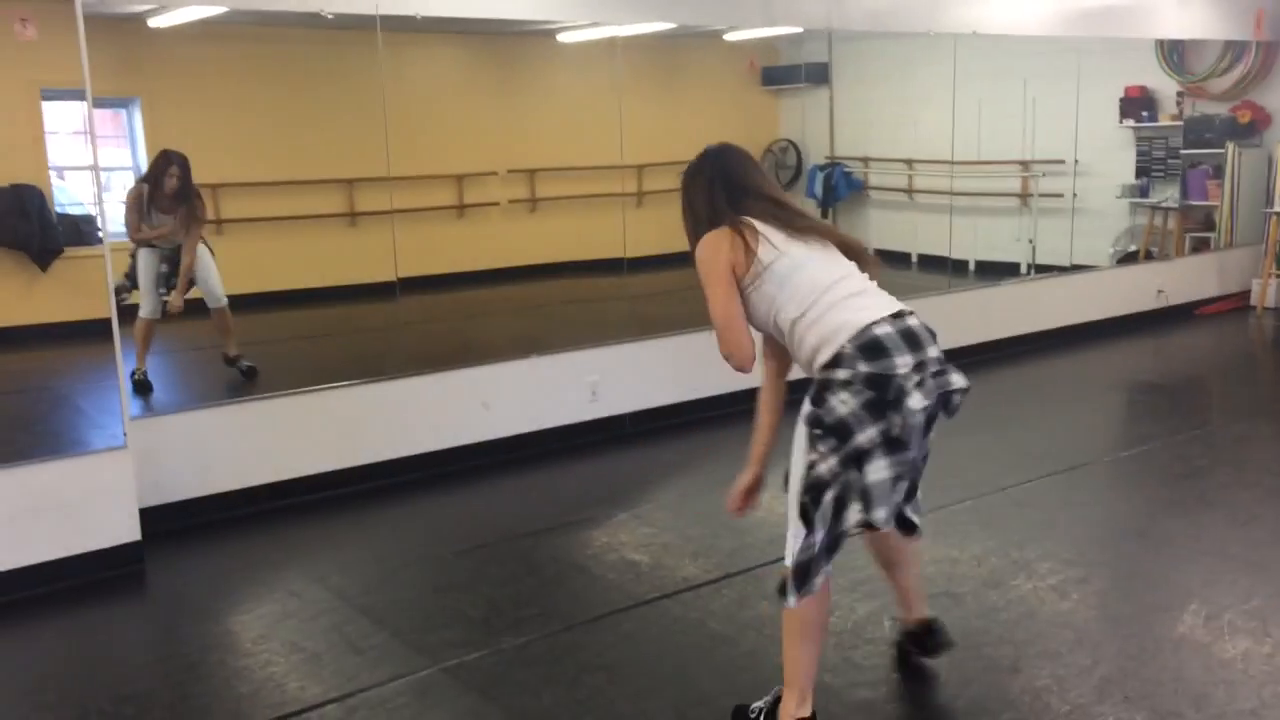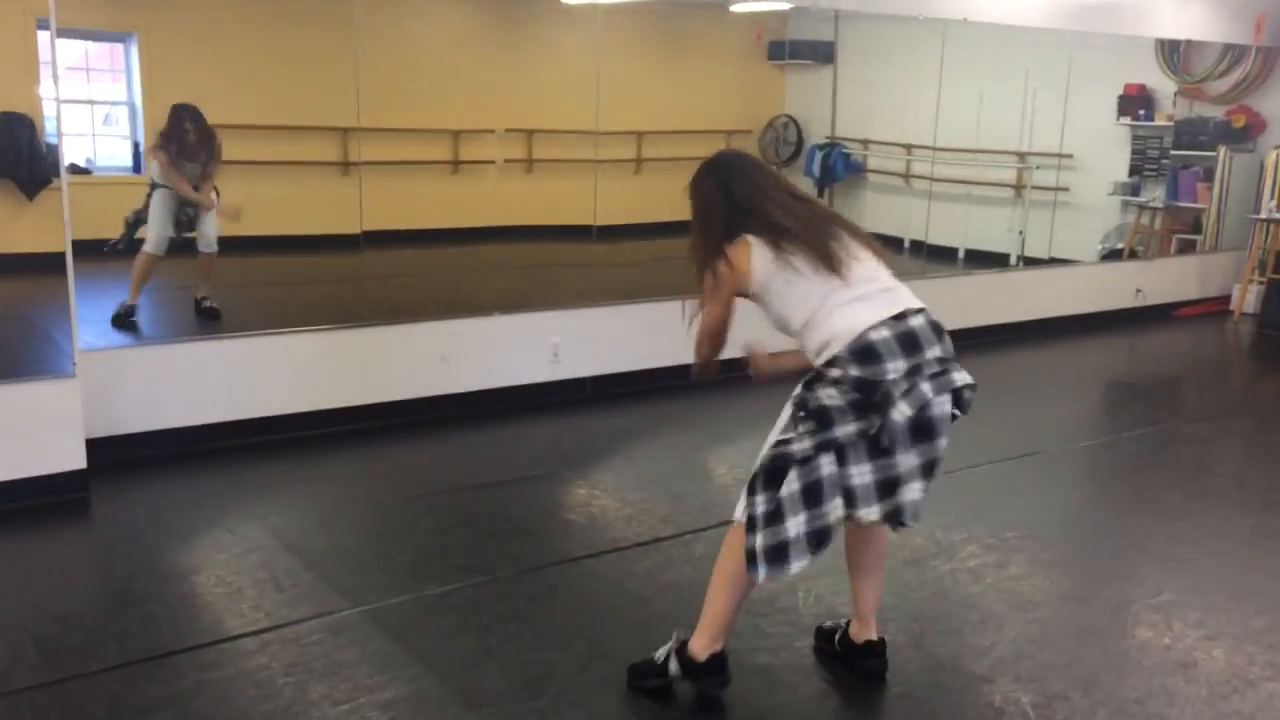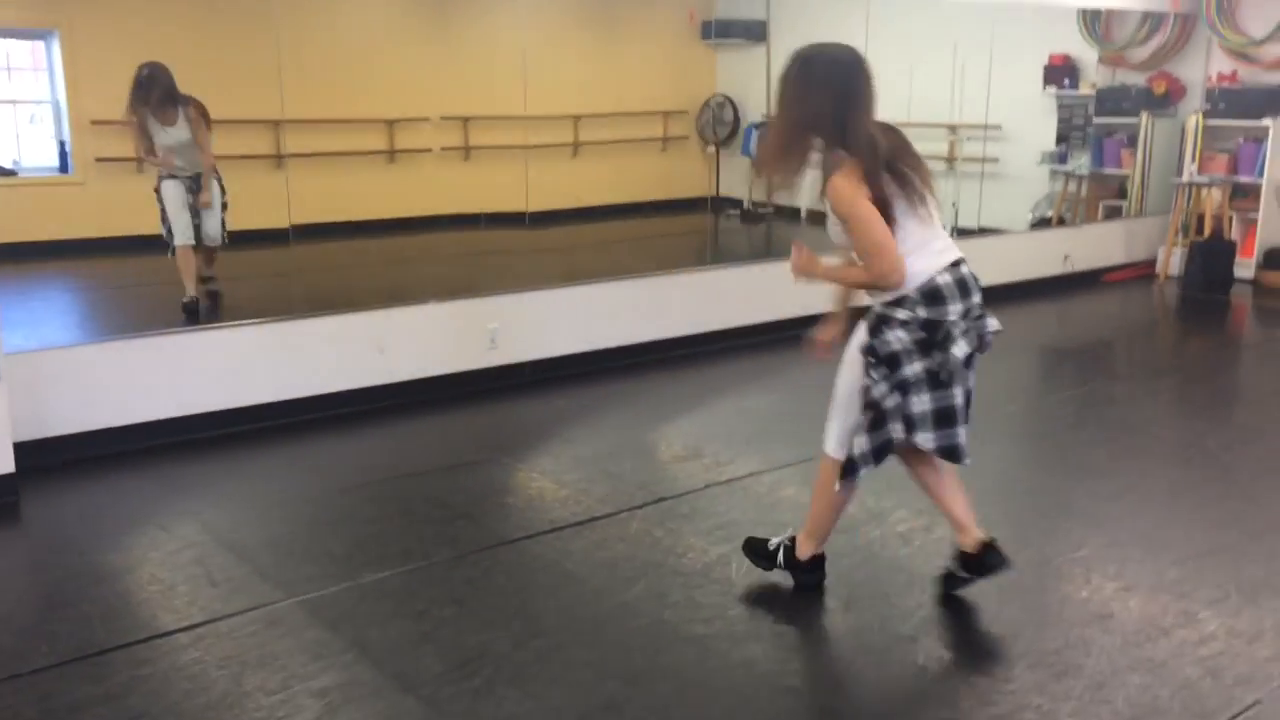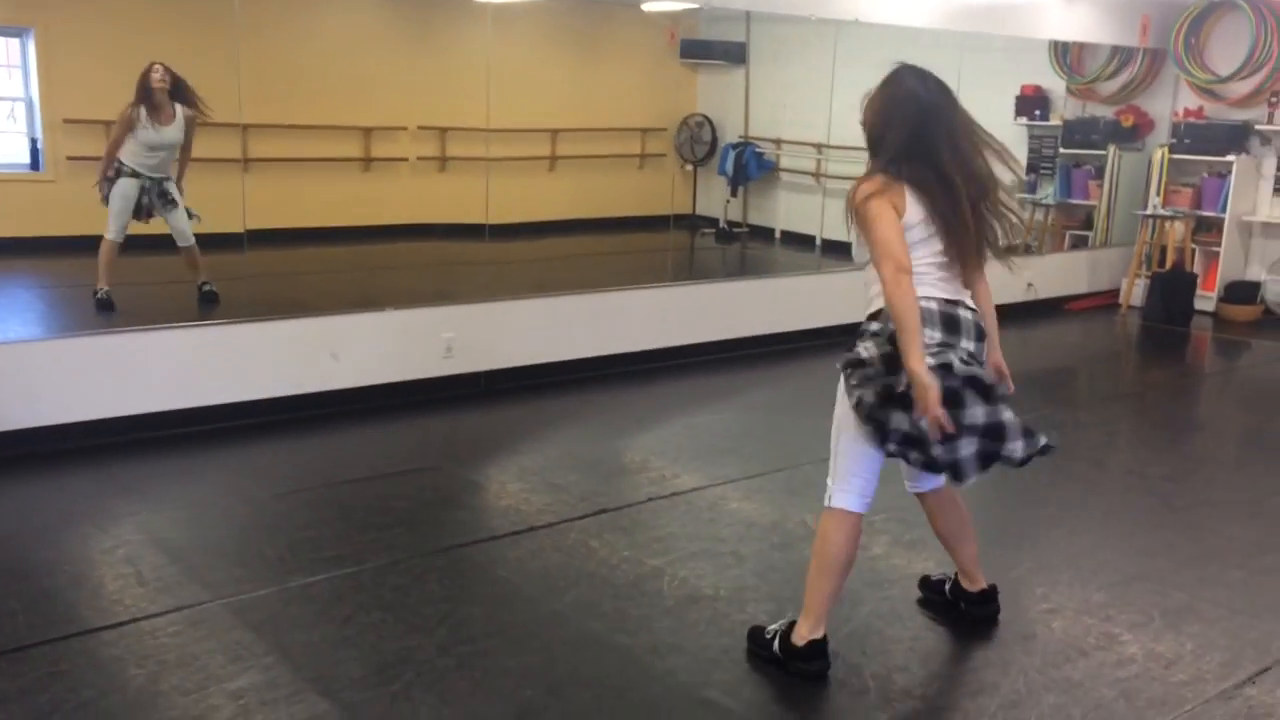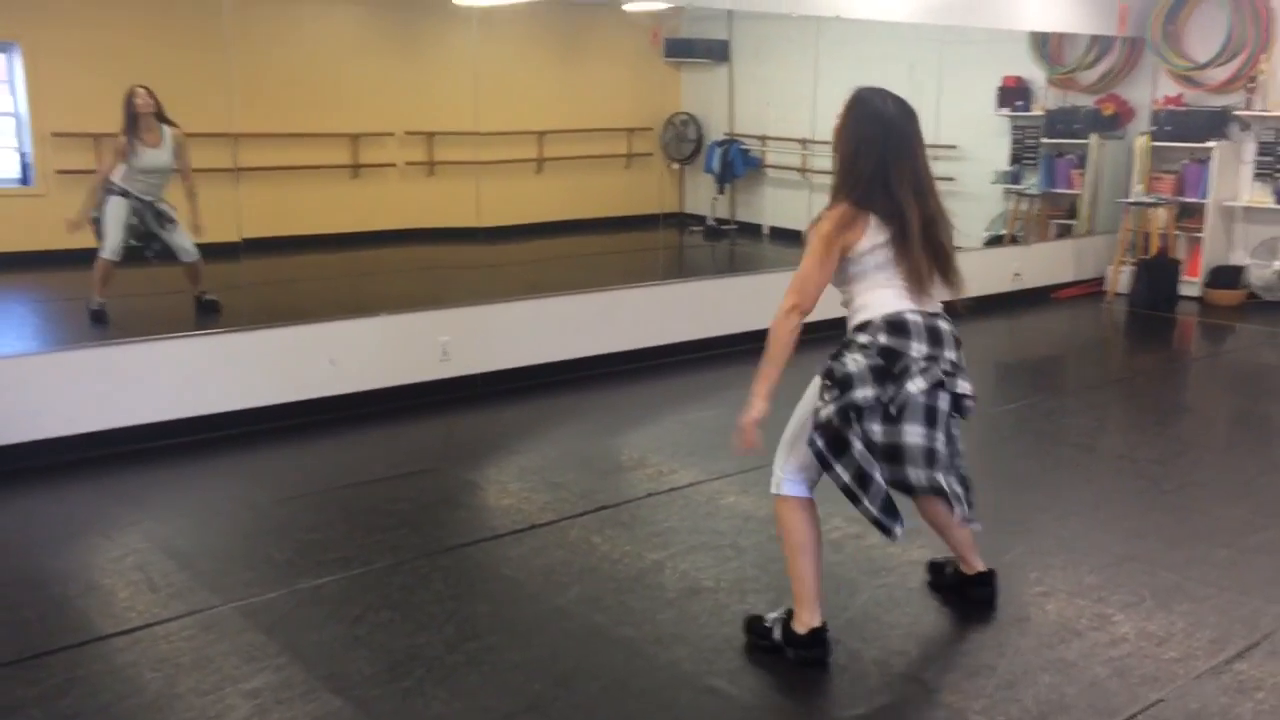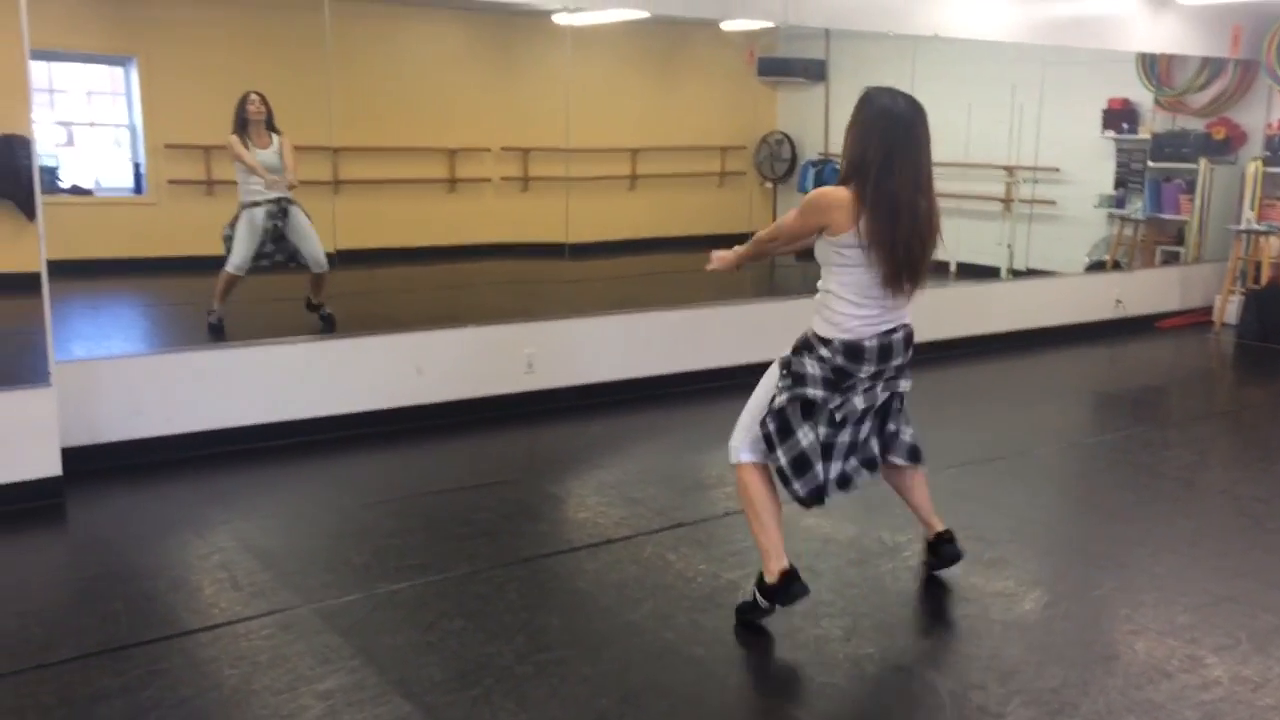
dt=0.7s
person 1, frame 1
left shoulder: (718, 244)
right shoulder: (795, 233)
left elbow: (740, 357)
right elbow: (776, 360)
left wrist: (733, 308)
right wrist: (754, 466)
left hip: (857, 373)
right hip: (912, 348)
left knee: (807, 539)
right knee: (877, 499)
right ankle: (918, 623)
person 1, frame 2
left shoulder: (734, 258)
right shoulder: (825, 226)
left elbow: (707, 352)
left wrist: (701, 366)
right wrist: (786, 362)
left hip: (861, 370)
right hip: (926, 348)
left knee: (764, 501)
right knee: (866, 495)
left ankle: (702, 652)
right ankle: (864, 637)
person 1, frame 3
left shoulder: (844, 179)
right shoulder: (882, 145)
left elbow: (888, 272)
left wrist: (818, 270)
right wrist: (840, 316)
left hip: (911, 313)
right hip: (955, 293)
left knee: (846, 443)
right knee: (907, 435)
left ankle: (804, 556)
right ankle: (974, 543)
person 1, frame 4
left shoulder: (877, 190)
right shoulder: (955, 186)
left elbow: (896, 277)
right elbow: (975, 271)
left wrist: (916, 373)
right wrist: (993, 350)
left hip: (904, 337)
right hip: (962, 337)
left knee: (848, 492)
right knee: (930, 473)
left ankle: (807, 637)
right ankle: (974, 588)
person 1, frame 5
left shoulder: (843, 220)
right shoulder: (920, 208)
left elbow: (793, 309)
left wrist: (759, 396)
left hip: (878, 350)
right hip: (939, 346)
left knee: (790, 481)
right knee: (921, 471)
left ankle: (804, 626)
right ankle: (972, 576)
person 1, frame 6
left shoulder: (831, 202)
right shoulder: (917, 209)
left elbow: (775, 237)
left wrist: (734, 258)
right wrist: (759, 249)
left hip: (830, 357)
right hip: (891, 350)
left knee: (747, 448)
right knee: (884, 444)
left ankle: (777, 575)
right ankle: (939, 537)
person 2, frame 1
left shoulder: (191, 202)
right shoulder: (139, 194)
left elbow: (189, 250)
right elbow: (134, 236)
left wrist: (179, 291)
right wrist: (169, 229)
left hip: (187, 246)
right hip: (152, 248)
left knee: (217, 297)
right knee: (149, 308)
left ankle: (233, 354)
right ankle: (139, 369)
person 2, frame 2
left shoulder: (210, 143)
right shoulder: (163, 149)
left elbow: (207, 182)
right elbow: (182, 188)
left wrist: (210, 205)
right wrist: (219, 208)
left hip: (199, 189)
right hip: (167, 189)
left knee: (209, 241)
right knee: (156, 242)
left ankle: (203, 298)
right ankle: (130, 303)
person 2, frame 3
left shoulder: (189, 109)
right shoulder: (142, 117)
left elbow: (205, 150)
right elbow: (144, 156)
left wrist: (206, 189)
right wrist: (158, 162)
left hip: (203, 176)
right hip: (172, 179)
left knee: (212, 235)
right knee: (182, 236)
left ankle: (206, 276)
right ankle: (191, 296)
person 2, frame 4
left shoulder: (186, 114)
right shoulder: (134, 113)
left elbow: (185, 152)
right elbow: (113, 145)
left wrist: (179, 183)
right wrist: (103, 176)
left hip: (163, 179)
right hip: (130, 174)
left knee: (184, 235)
right knee: (115, 231)
left ankle: (203, 283)
right ankle: (102, 289)
person 2, frame 5
left shoulder: (174, 135)
right shoulder: (125, 140)
left elbow: (186, 175)
right elbow: (103, 175)
left wrist: (195, 213)
right wrist: (84, 212)
left hip: (153, 201)
right hip: (122, 195)
left knee: (188, 249)
right knee: (112, 248)
left ankle: (201, 295)
right ankle: (97, 302)
person 2, frame 6
left shoulder: (281, 140)
right shoulder: (236, 140)
left elbow: (289, 160)
right elbow: (248, 159)
left wrist: (291, 175)
right wrist: (266, 176)
left hip: (285, 205)
right hip: (254, 208)
left knee: (319, 259)
right knee: (238, 262)
left ankle: (317, 303)
right ankle: (216, 311)
